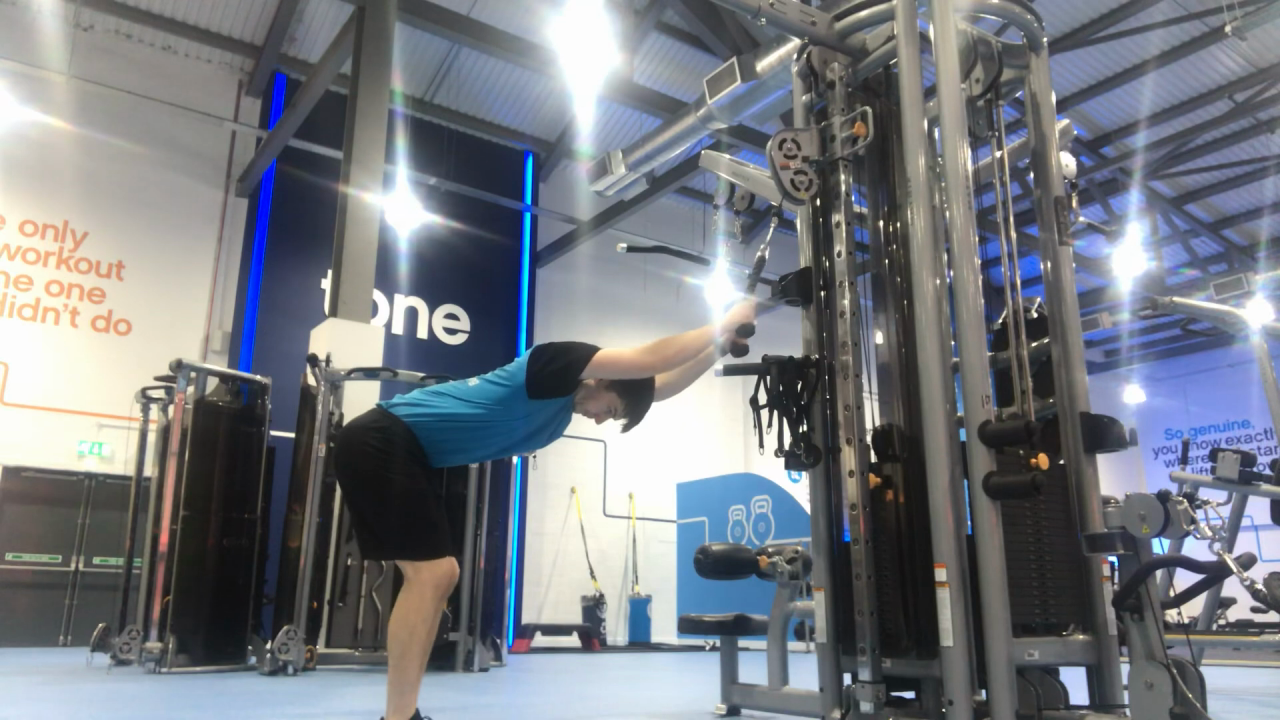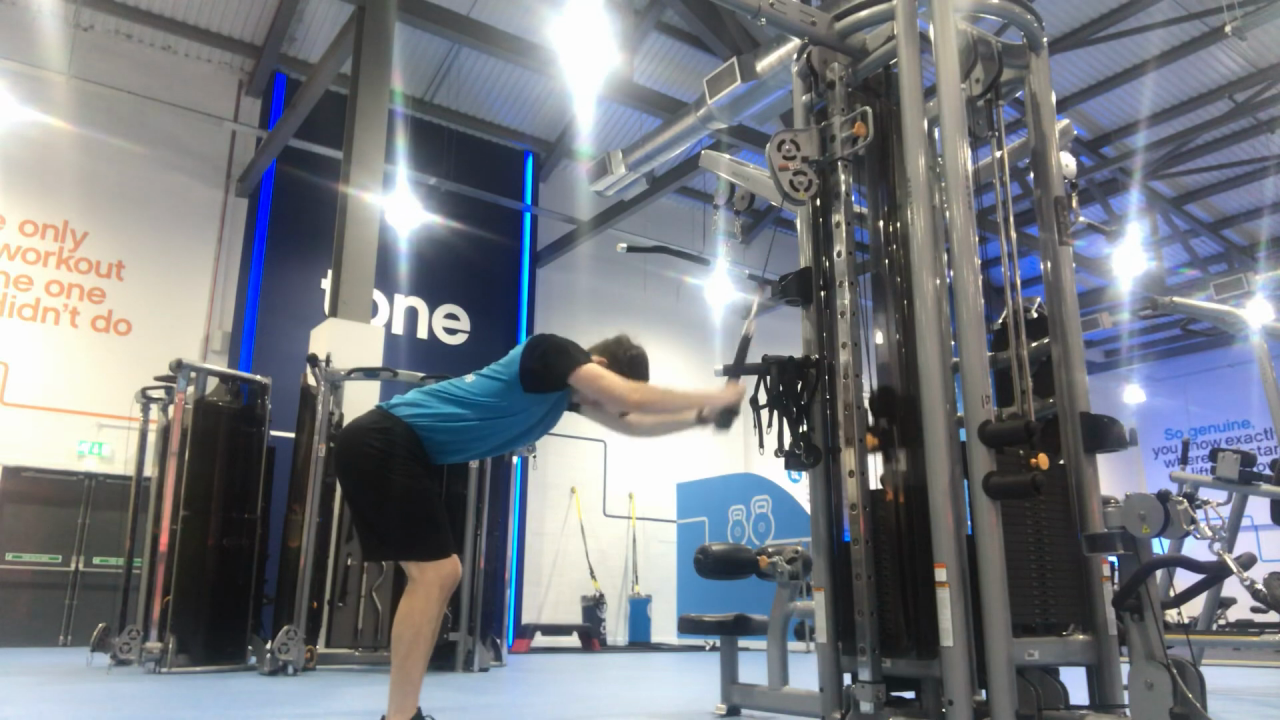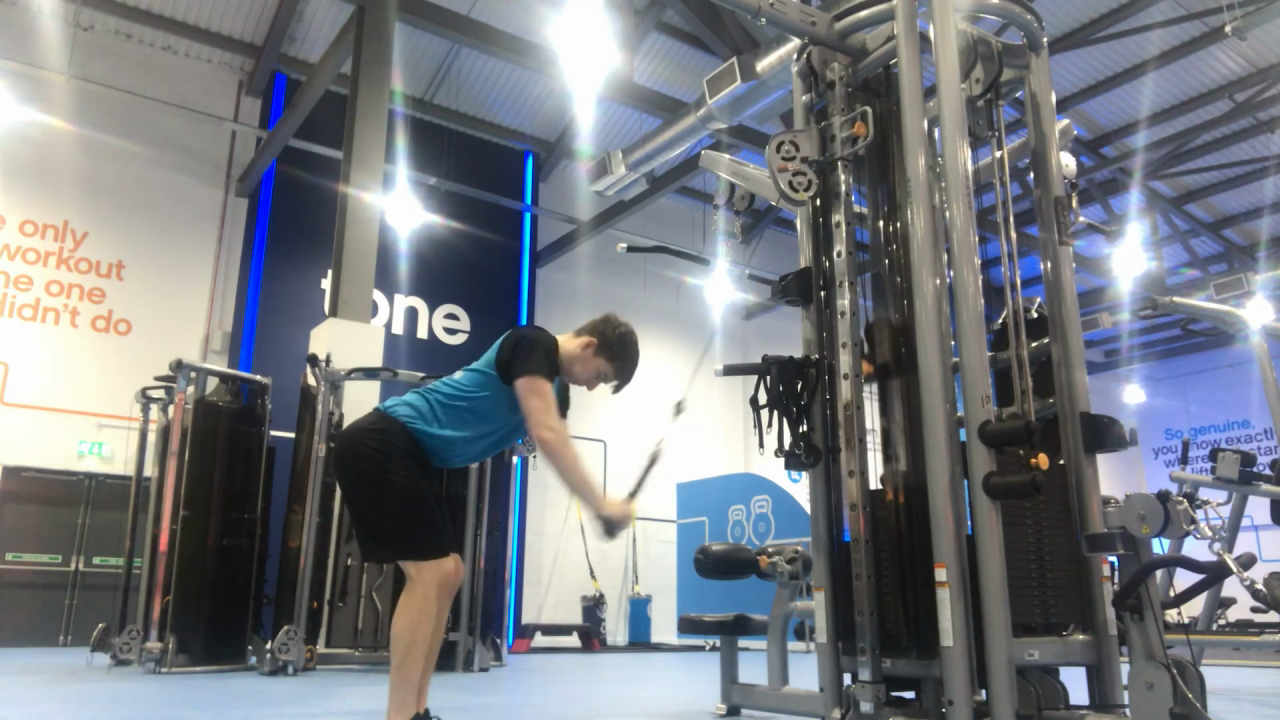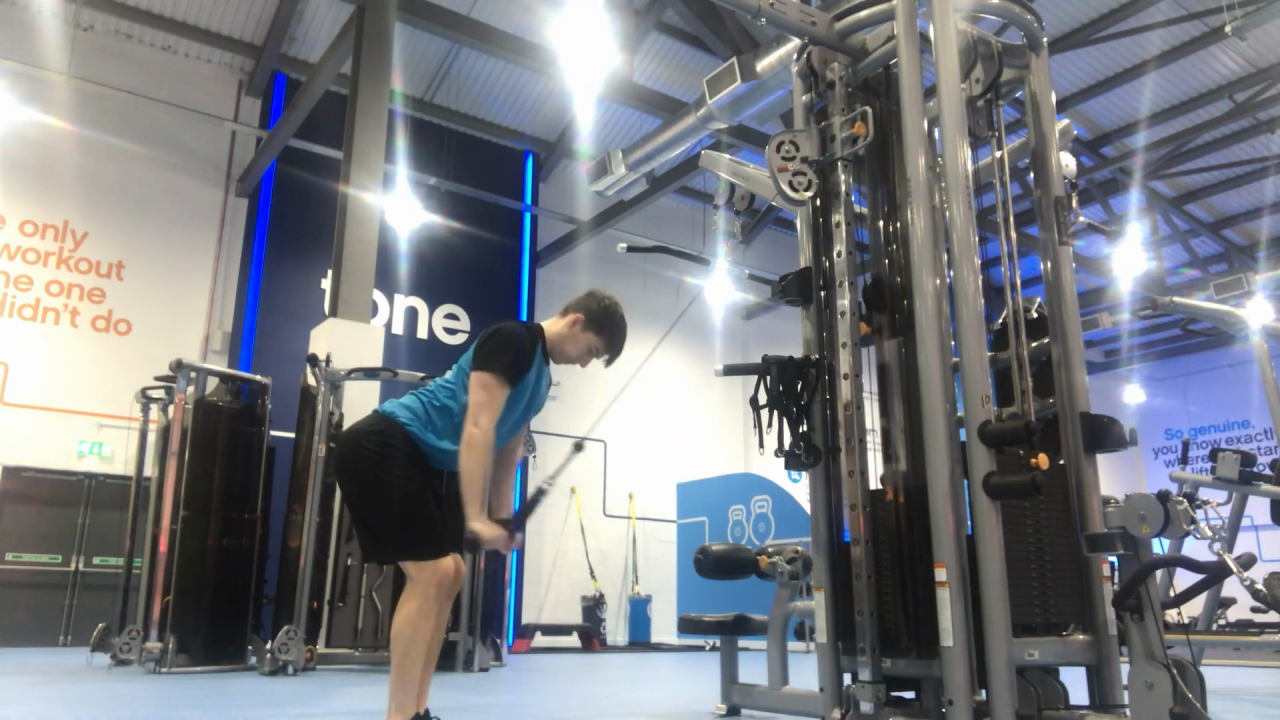
dt=0.3s
person 1, frame 1
left shoulder: (565, 393)
right shoulder: (557, 360)
left elbow: (658, 385)
right elbow: (652, 359)
left wrist: (721, 345)
right wrist: (722, 326)
left hip: (404, 451)
right hip: (380, 442)
left knee: (440, 574)
right knee: (428, 574)
person 1, frame 2
left shoulder: (566, 385)
right shoulder: (552, 353)
left elbow: (633, 422)
right elbow: (631, 396)
left wrist: (699, 414)
right wrist: (710, 399)
left hip: (406, 451)
right hip: (383, 444)
left knee: (443, 573)
right knee: (432, 574)
person 1, frame 3
left shoulder: (554, 385)
right shoulder: (532, 345)
left elbow: (556, 448)
right elbow: (547, 435)
left wrist: (597, 501)
right wrist: (599, 502)
left hip: (414, 457)
right hip: (381, 446)
left knee: (447, 574)
right knee: (433, 573)
person 1, frame 4
left shoulder: (541, 375)
right shoulder: (512, 340)
left elbow: (508, 447)
right elbow: (477, 429)
left wrist: (500, 516)
right wrist: (476, 517)
left hip: (416, 459)
right hip: (381, 448)
left knee: (448, 574)
right knee: (432, 573)
